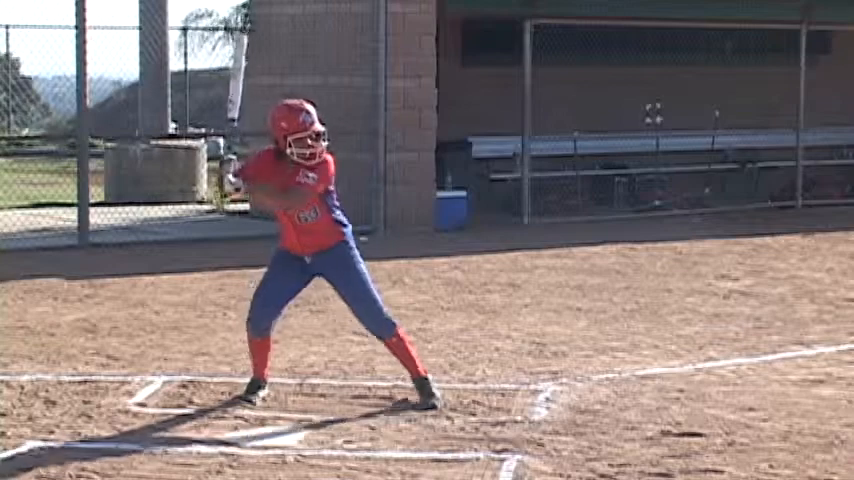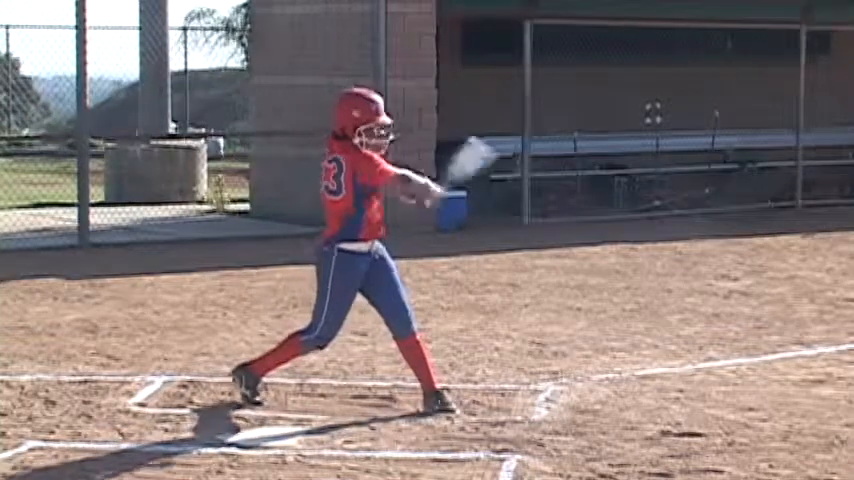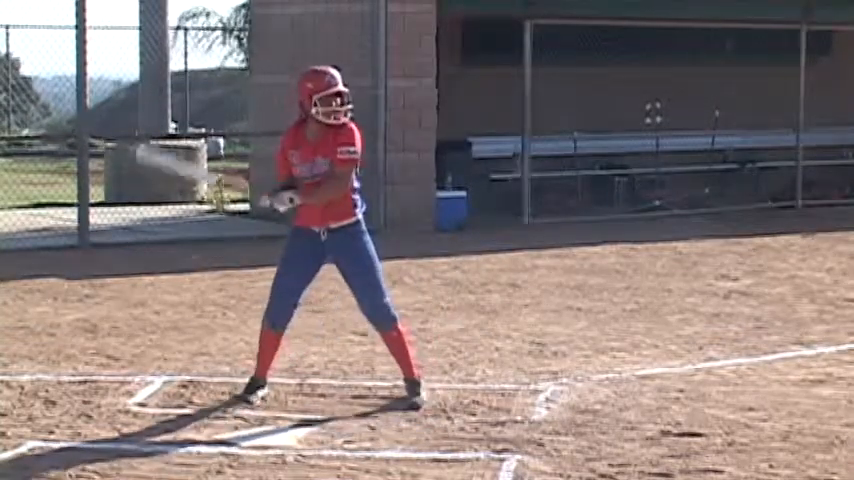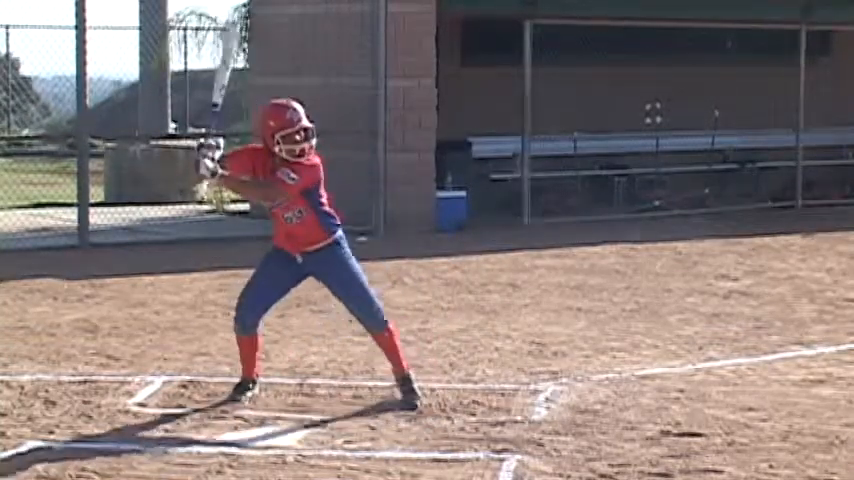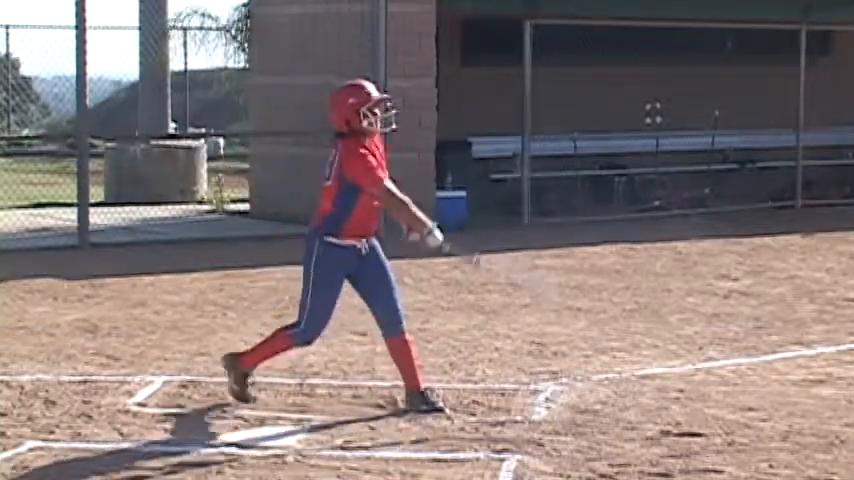
dt=1s
person 1, frame 1
left shoulder: (323, 163)
right shoulder: (267, 160)
left elbow: (287, 201)
right elbow: (234, 185)
left wrist: (246, 186)
right wrist: (232, 177)
left hip: (335, 249)
right hip: (292, 253)
left knee: (376, 317)
right knee: (259, 316)
left ankle: (420, 378)
right ankle: (259, 380)
person 1, frame 2
left shoulder: (341, 146)
right shoulder: (358, 158)
right elbow: (400, 181)
left wrist: (414, 187)
right wrist: (426, 186)
left hip: (370, 250)
right hip: (343, 255)
left knee: (403, 322)
right knee: (320, 334)
left ankle: (432, 392)
right ankle: (250, 372)
person 1, frame 3
left shoulder: (347, 132)
right shoulder: (291, 139)
left elbow: (340, 184)
right elbow: (286, 184)
left wrist: (296, 197)
right wrist: (280, 194)
left hip: (347, 230)
right hip: (306, 233)
left knee: (378, 307)
right knee: (278, 306)
left ankle: (412, 380)
right ankle: (259, 379)
person 1, frame 4
left shoulder: (309, 165)
right shoulder: (259, 157)
left elbow: (263, 193)
right elbow: (219, 164)
left wrist: (218, 176)
right wrist: (210, 155)
left hip: (327, 249)
right hip: (286, 252)
left knee: (371, 312)
right knee: (246, 313)
left ankle: (403, 377)
right ankle: (249, 379)
person 1, frame 5
left shoulder: (372, 144)
right shoulder: (354, 153)
left elbow: (384, 189)
right elbow: (390, 197)
left wrist: (411, 224)
right wrist: (427, 227)
left hip: (363, 245)
right hip: (330, 247)
left knee: (392, 316)
right knee: (308, 329)
left ankle: (415, 391)
right ankle: (241, 363)
